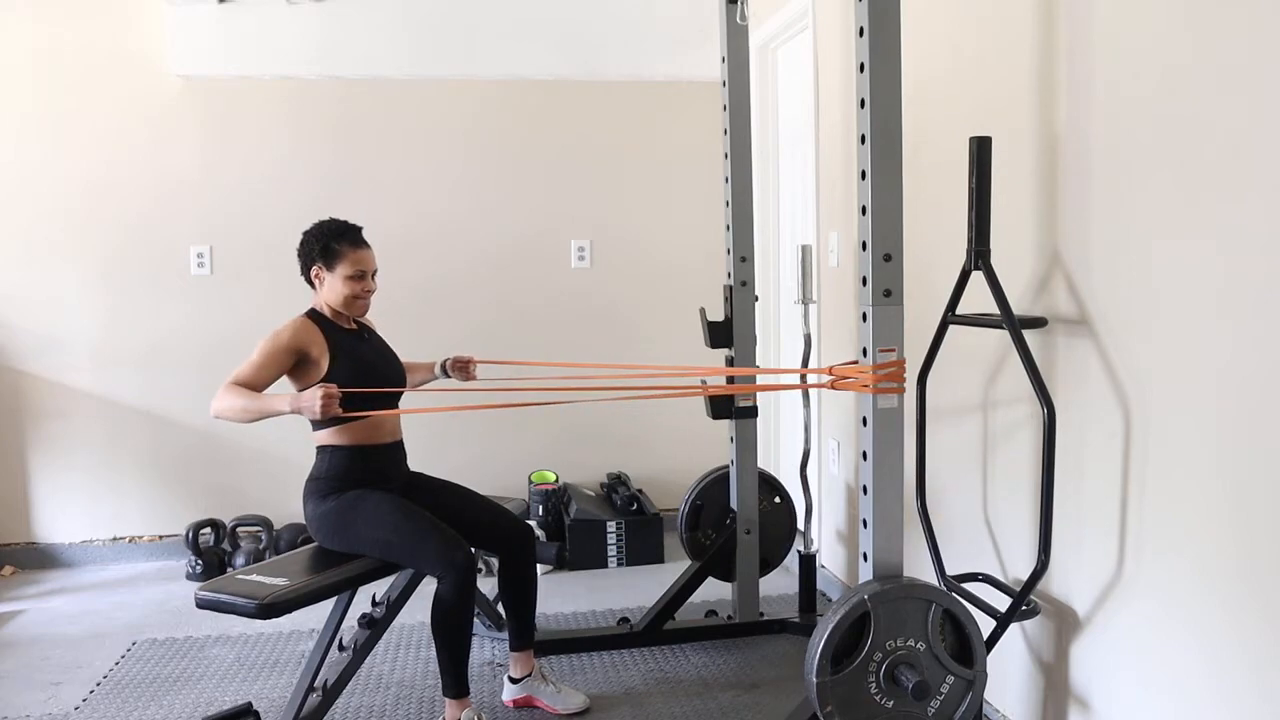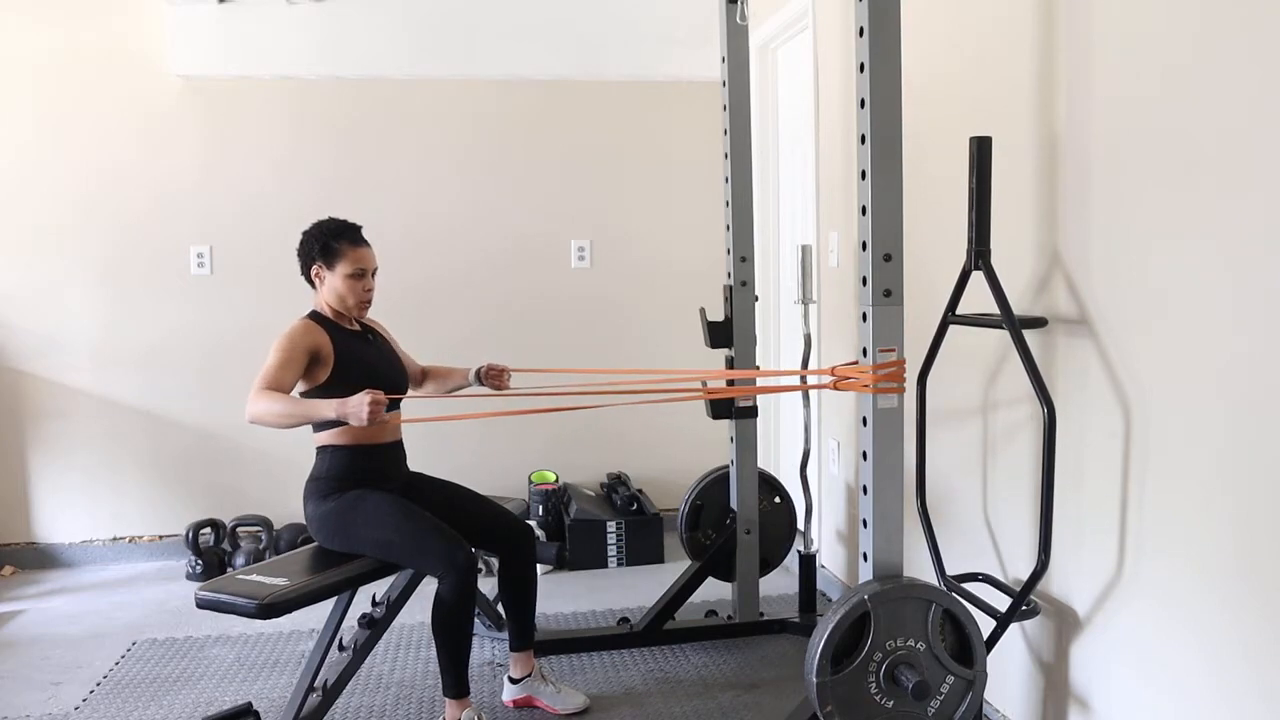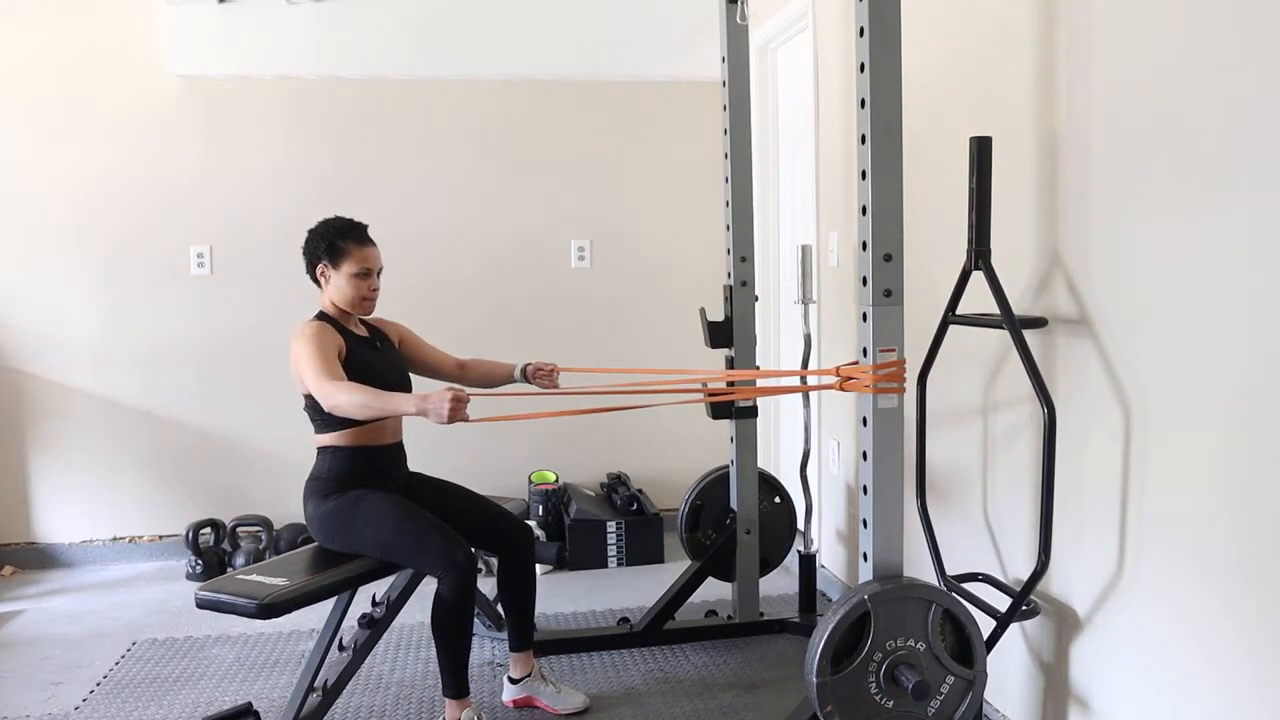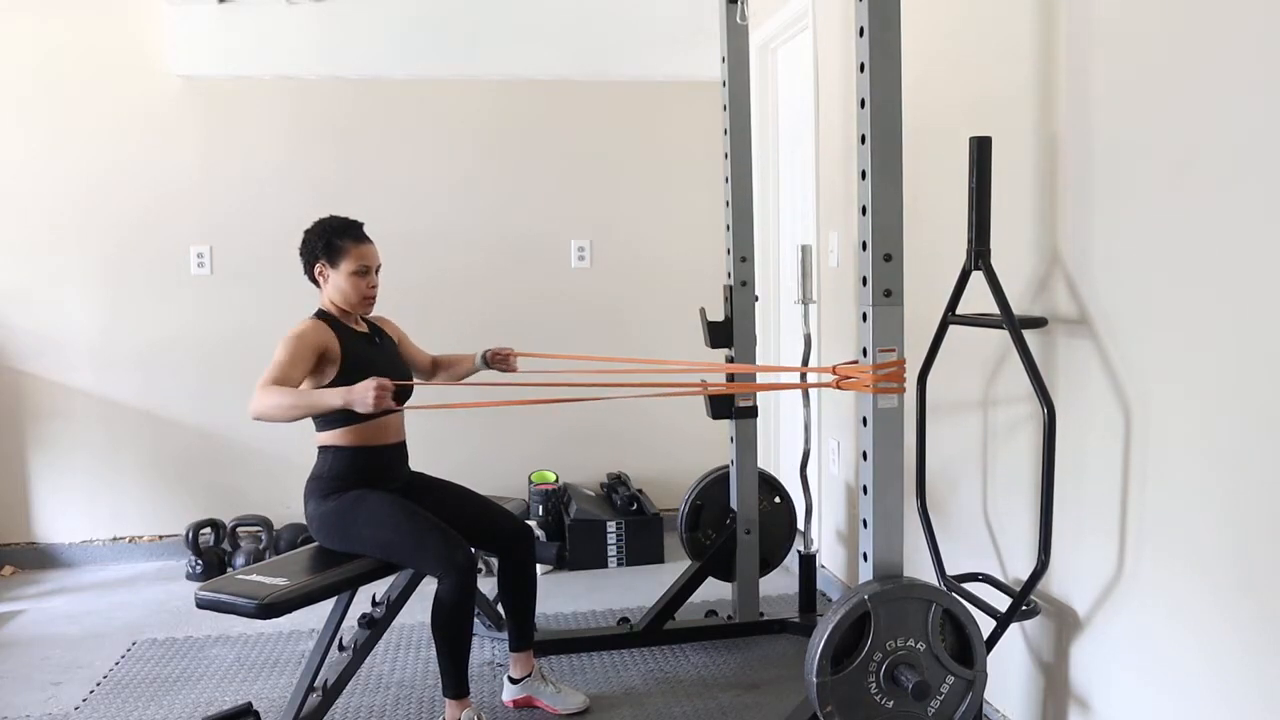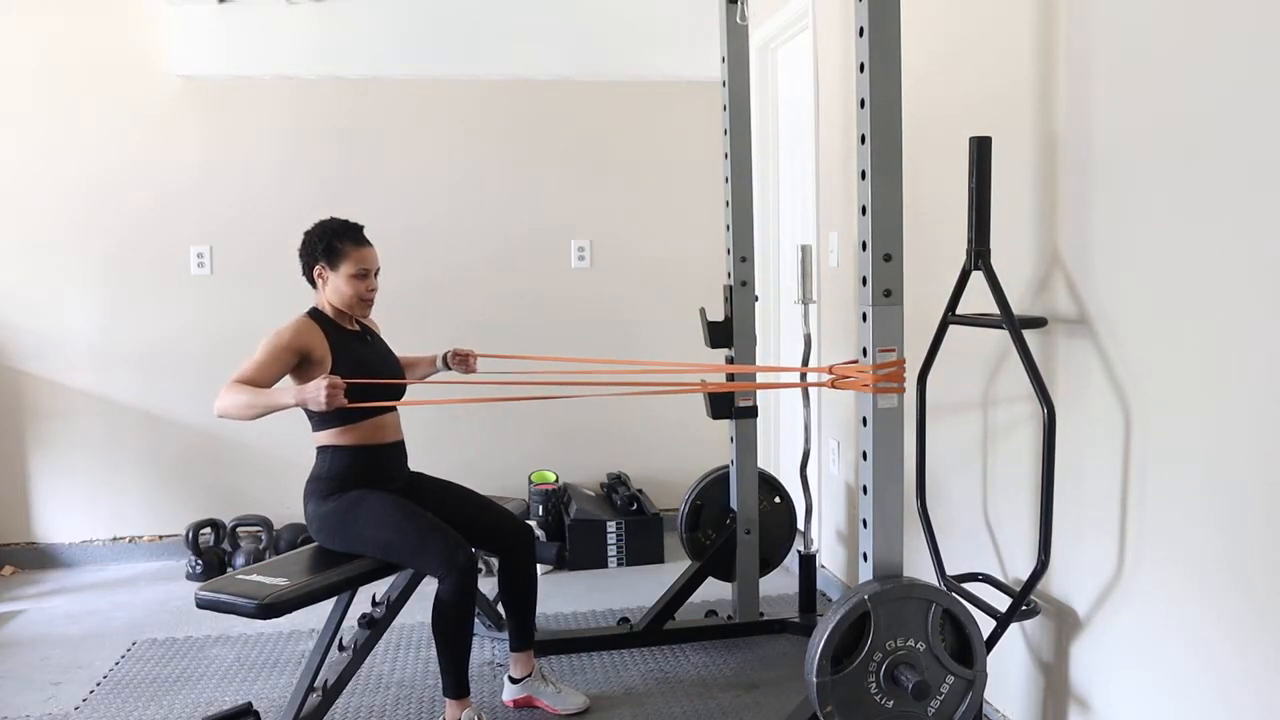
dt=1s
person 1, frame 1
left shoulder: (364, 328)
right shoulder: (300, 334)
right elbow: (224, 402)
left wrist: (442, 369)
right wrist: (296, 402)
left hip: (396, 479)
right hip: (341, 494)
left knee: (516, 536)
right knee: (456, 562)
left ankle: (523, 676)
person 1, frame 2
left shoulder: (371, 332)
right shoulder: (305, 335)
left elbow: (421, 378)
right elbow: (258, 406)
left wrist: (474, 376)
right wrist: (341, 408)
left hip: (396, 480)
right hip: (342, 494)
left knee: (516, 535)
right knee: (456, 561)
left ankle: (523, 677)
person 1, frame 3
left shoulder: (385, 333)
right shoulder: (314, 336)
left elbow: (456, 368)
right elbow: (334, 395)
left wrist: (521, 372)
right wrist: (419, 405)
left hip: (396, 480)
right hip: (341, 495)
left knee: (516, 536)
right knee: (455, 561)
left ankle: (523, 677)
person 1, frame 4
left shoulder: (383, 328)
right shoulder: (312, 336)
left elbow: (430, 367)
right elbow: (263, 402)
left wrist: (480, 361)
right wrist: (342, 396)
left hip: (398, 479)
right hip: (343, 495)
left knee: (516, 537)
right knee: (456, 563)
left ankle: (522, 677)
person 1, frame 5
left shoulder: (366, 328)
right shoulder: (301, 334)
right elbow: (227, 400)
left wrist: (443, 361)
right wrist: (300, 395)
left hip: (396, 480)
right hip: (342, 495)
left knee: (516, 536)
right knee: (456, 561)
left ankle: (523, 676)
